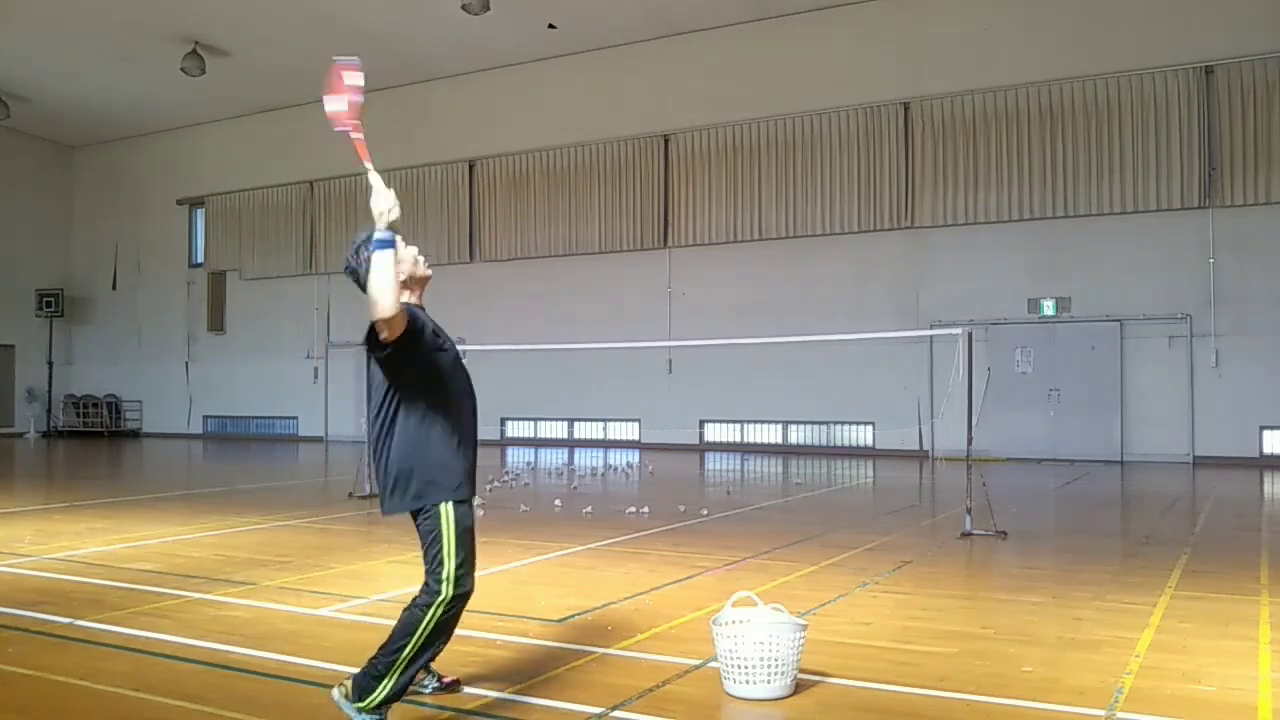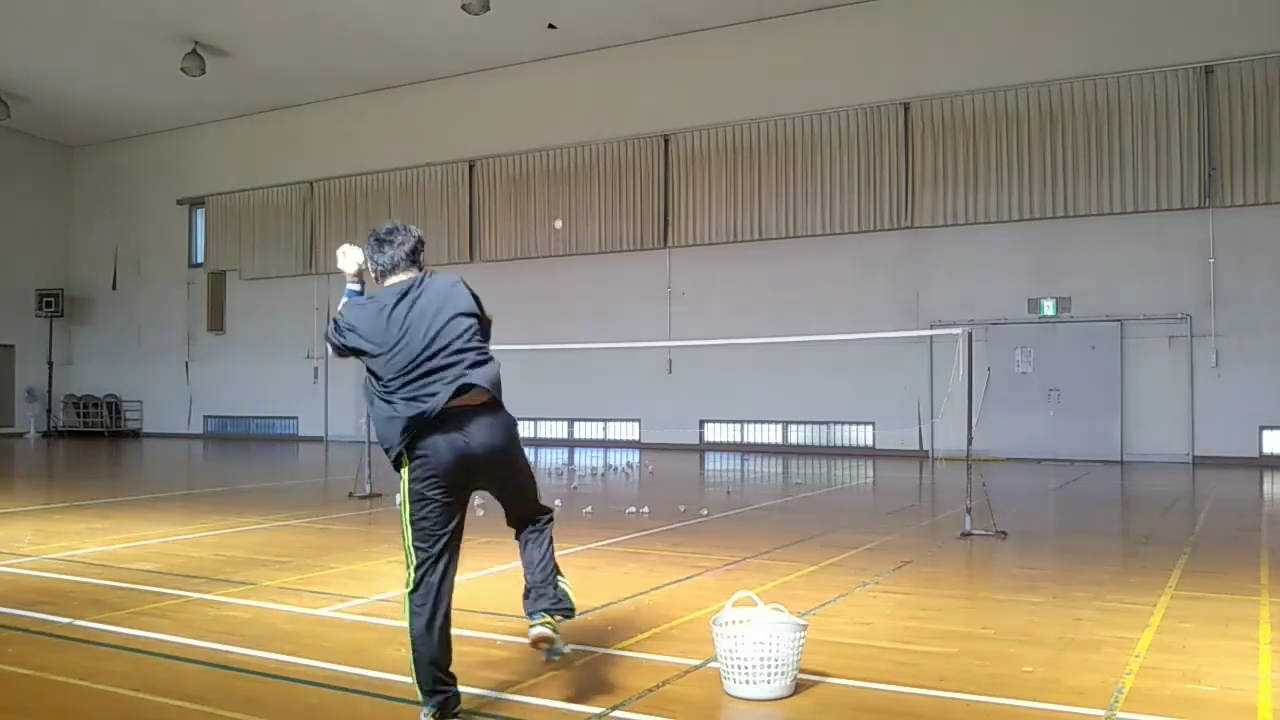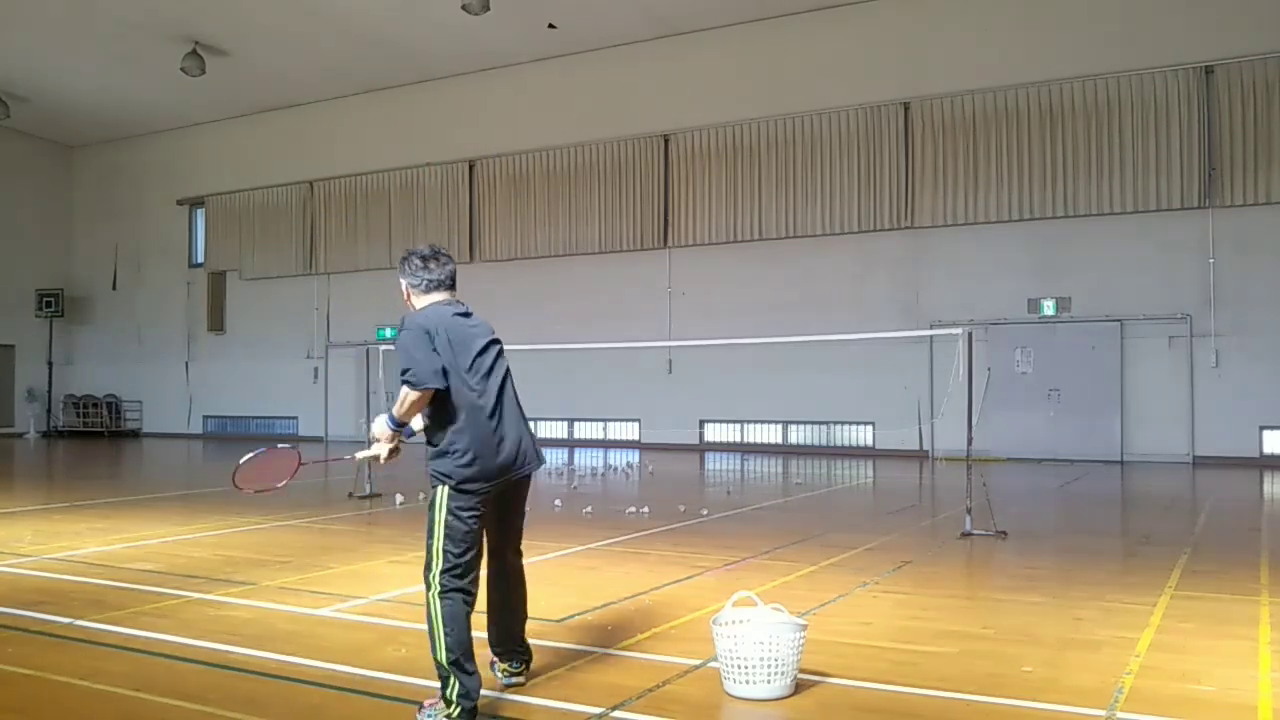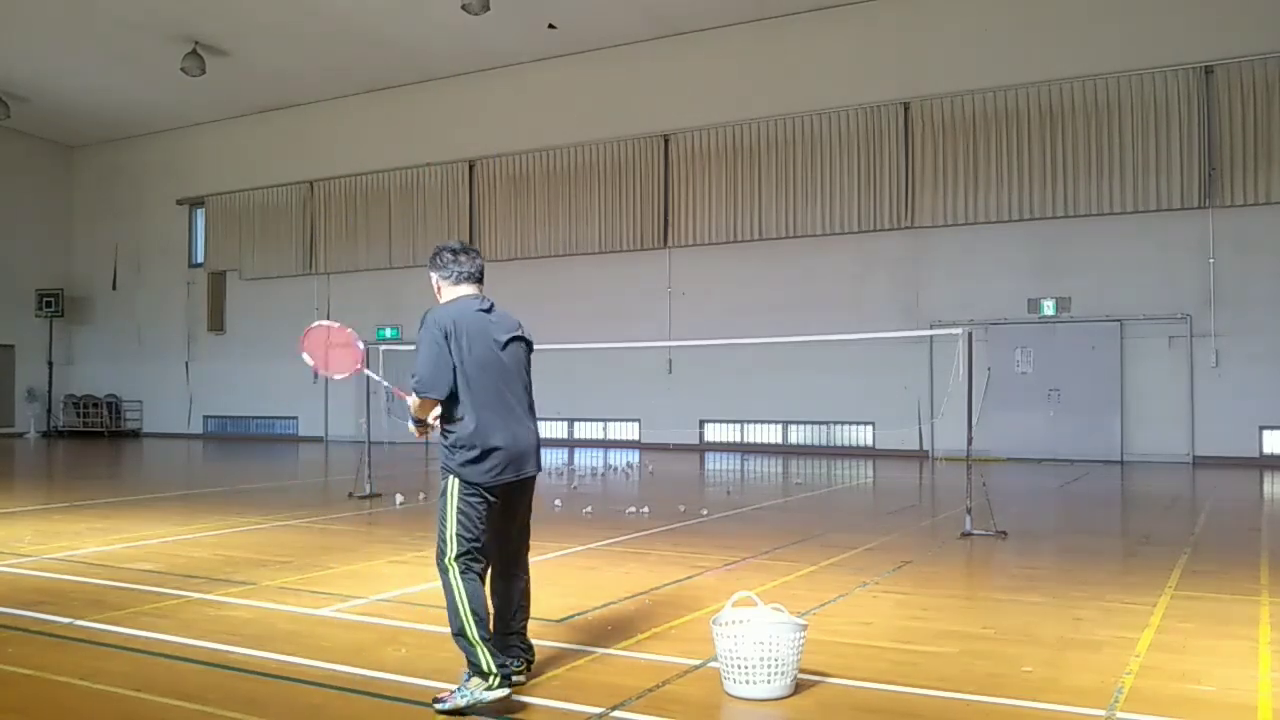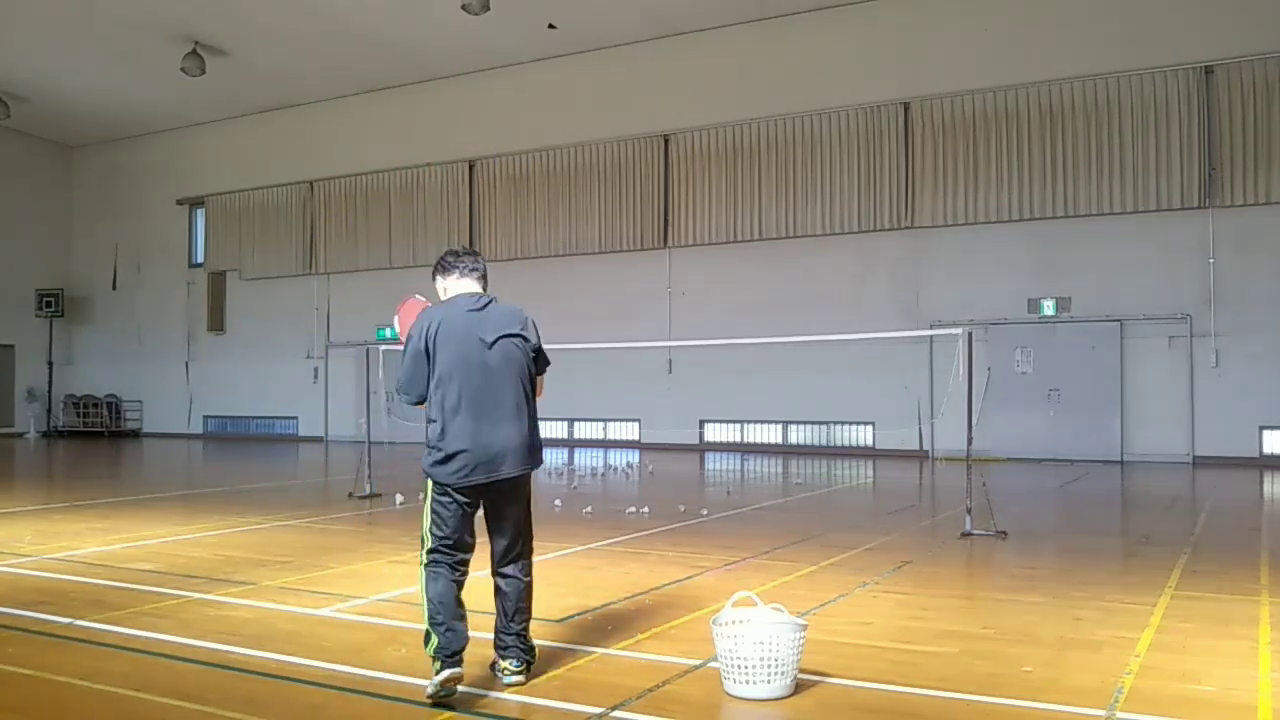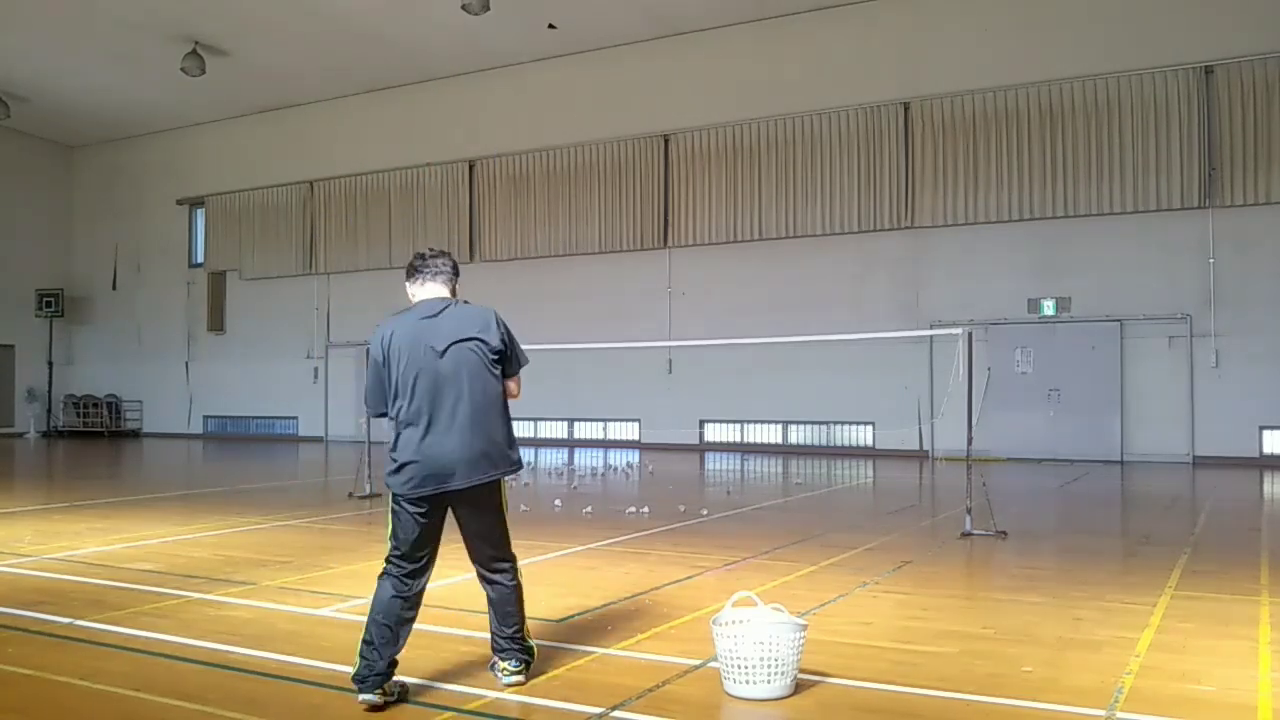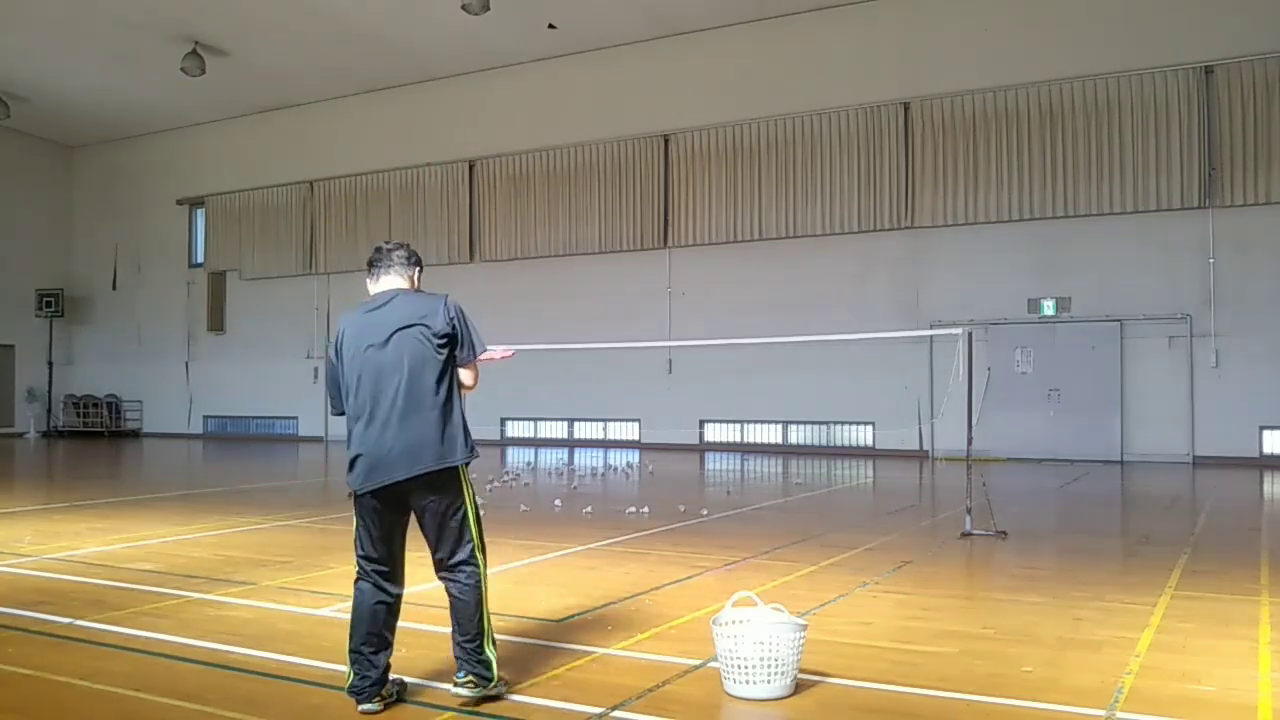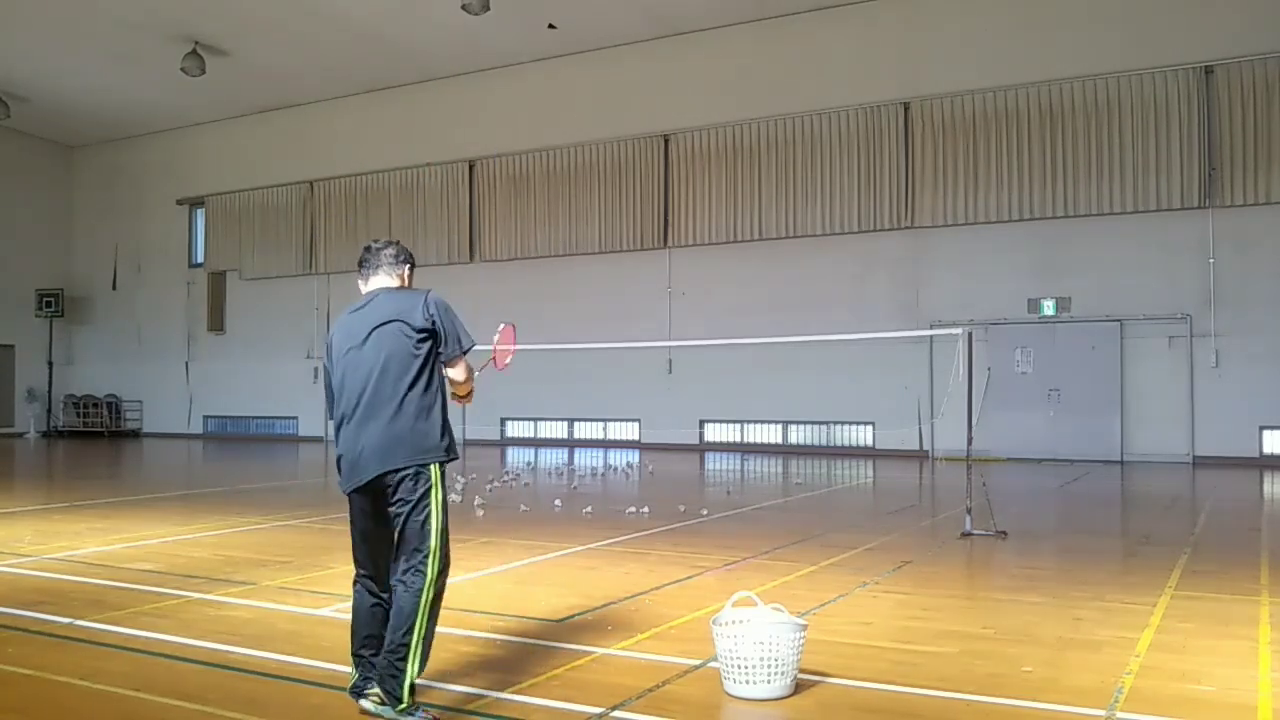
dt=0.3s
person 1, frame 1
left shoulder: (417, 321)
right shoulder: (400, 321)
right elbow: (384, 310)
right wrist: (383, 232)
left hip: (437, 470)
right hip: (429, 477)
left knee: (449, 577)
right knee: (449, 585)
left ankle: (414, 666)
person 1, frame 2
left shoulder: (359, 316)
right shoulder: (452, 288)
left elbow: (342, 333)
right elbow: (483, 334)
left wrist: (350, 283)
left hip: (427, 448)
right hip: (488, 427)
left knee: (428, 574)
right knee: (531, 519)
right ankle: (545, 608)
person 1, frame 3
left shoulder: (417, 325)
right shoulder: (478, 325)
left elbow: (423, 386)
left wrist: (391, 422)
right wrist: (404, 431)
left hip: (465, 467)
right hip: (515, 457)
left knee: (449, 581)
right knee: (506, 562)
right ankle: (512, 659)
person 1, frame 4
left shoulder: (441, 320)
right shoulder: (512, 324)
left elbow: (426, 397)
left wrist: (420, 420)
left hip: (473, 460)
right hip: (522, 457)
left knee: (462, 564)
right knee: (511, 560)
left ankle: (488, 671)
right ankle: (515, 657)
person 1, frame 5
left shoulder: (430, 321)
right shoulder: (519, 320)
left elbow: (416, 395)
right elbow: (536, 388)
left hip: (454, 459)
right hip: (513, 457)
left knee: (443, 560)
right knee: (512, 560)
left ankle: (447, 656)
right ankle: (514, 657)
person 1, frame 6
left shoulder: (390, 333)
right shoulder: (486, 321)
left elbow: (380, 406)
right elbow: (512, 389)
left hip: (414, 470)
right hip: (478, 465)
left knee: (401, 572)
right knee: (497, 564)
left ankle: (373, 677)
right ankle: (513, 656)
person 1, frame 7
left shoulder: (347, 327)
right shoulder: (441, 308)
left elbow: (341, 404)
right elbow: (468, 379)
left hip: (370, 463)
right hip: (435, 457)
left knee: (375, 575)
right knee: (462, 562)
left ankle: (368, 685)
right ankle: (475, 670)
person 1, frame 8
left shoulder: (341, 326)
right shoulder: (426, 304)
right elbow: (458, 375)
right wrist: (464, 391)
left hip: (356, 461)
right hip: (410, 455)
left knee: (371, 575)
right knee: (420, 570)
